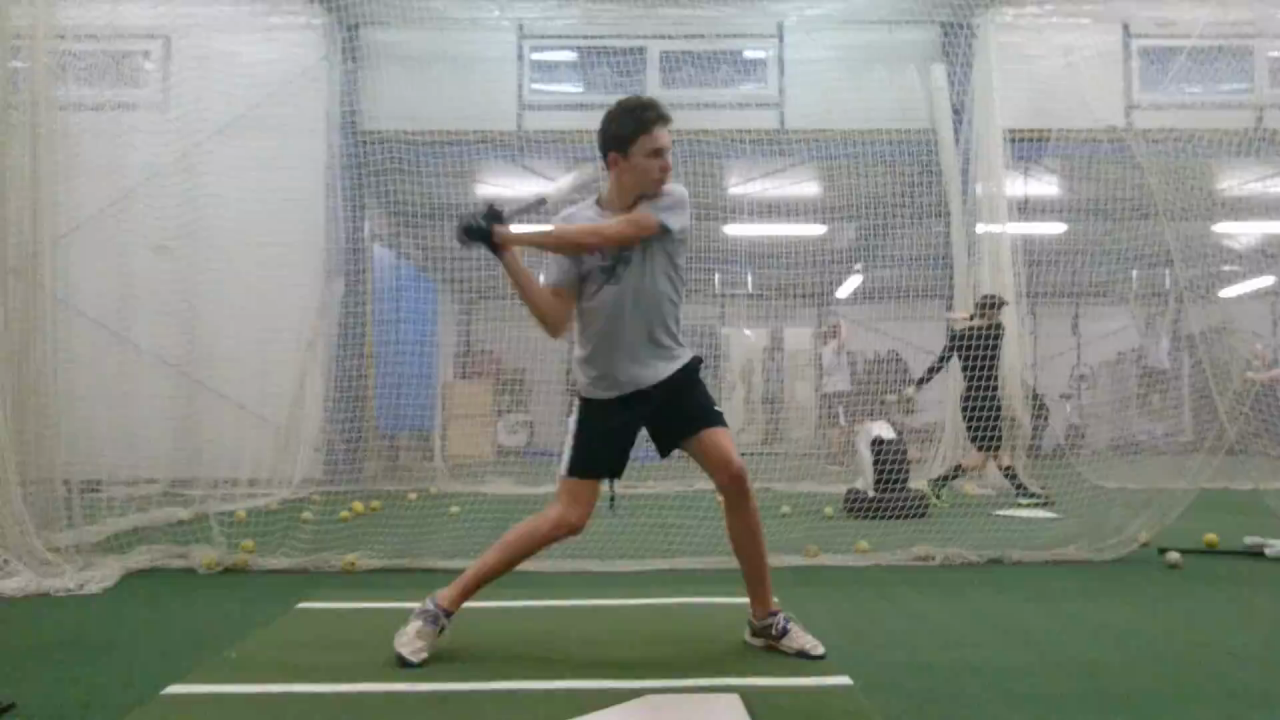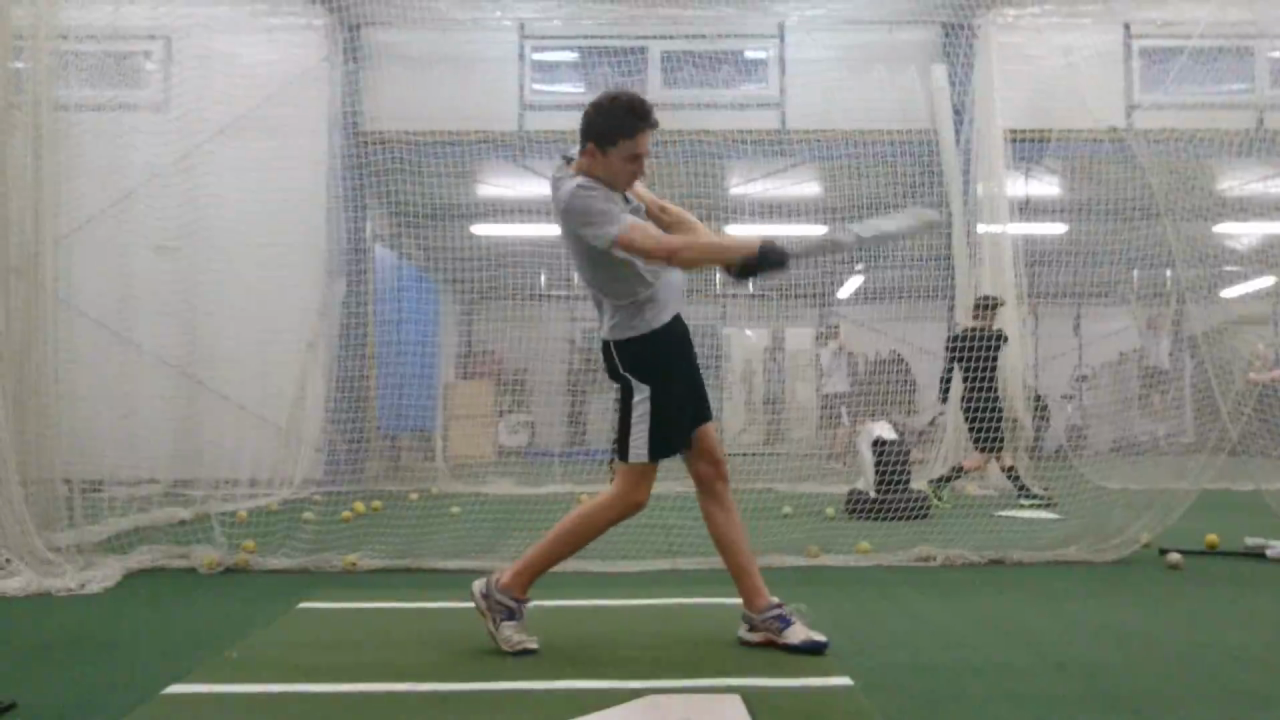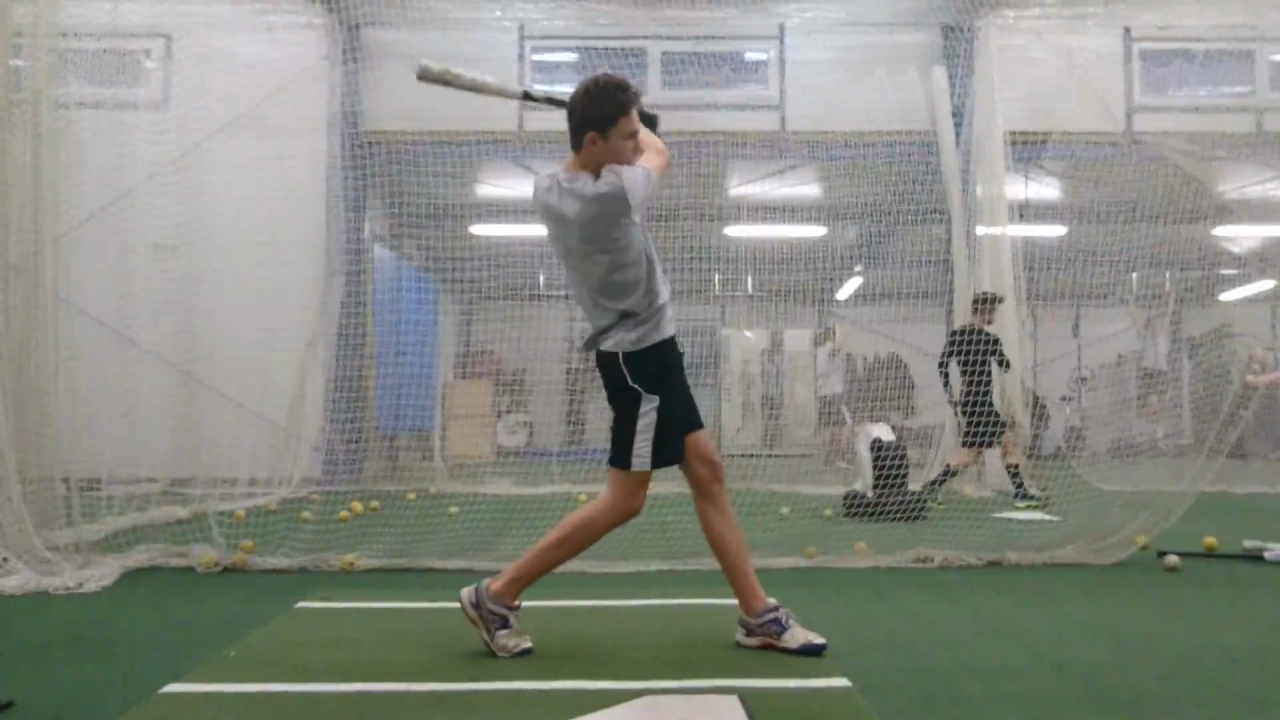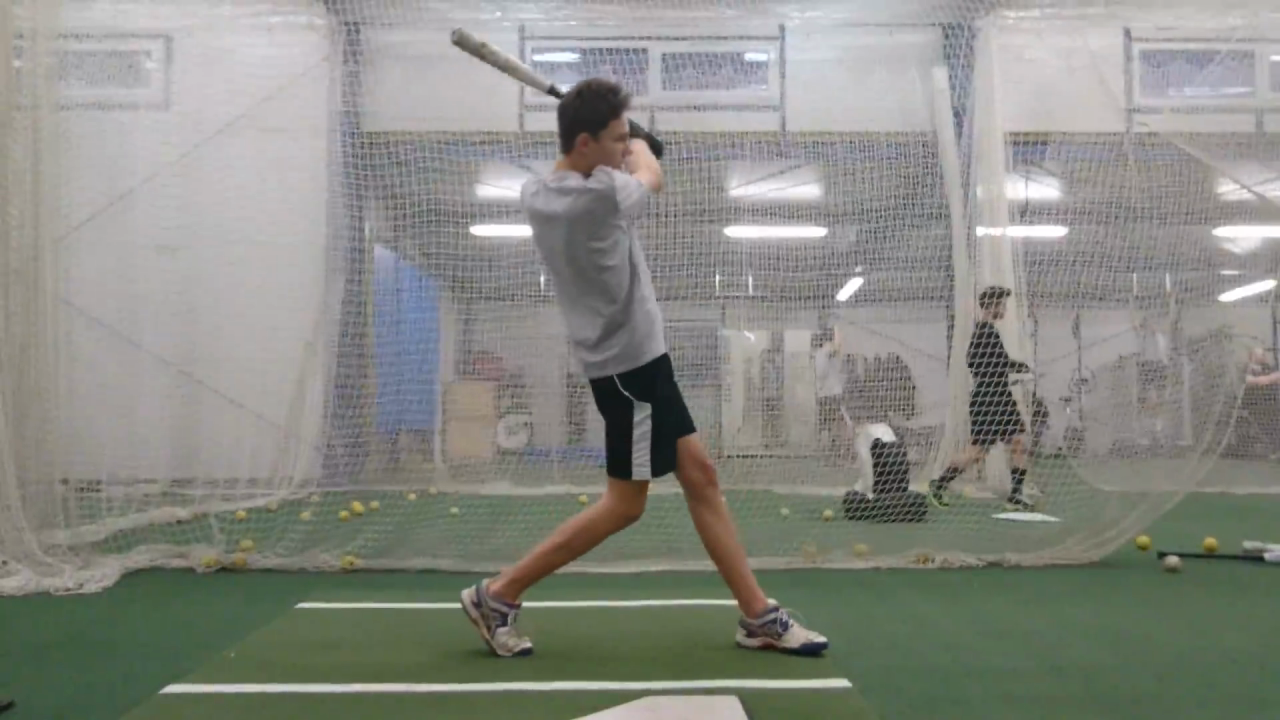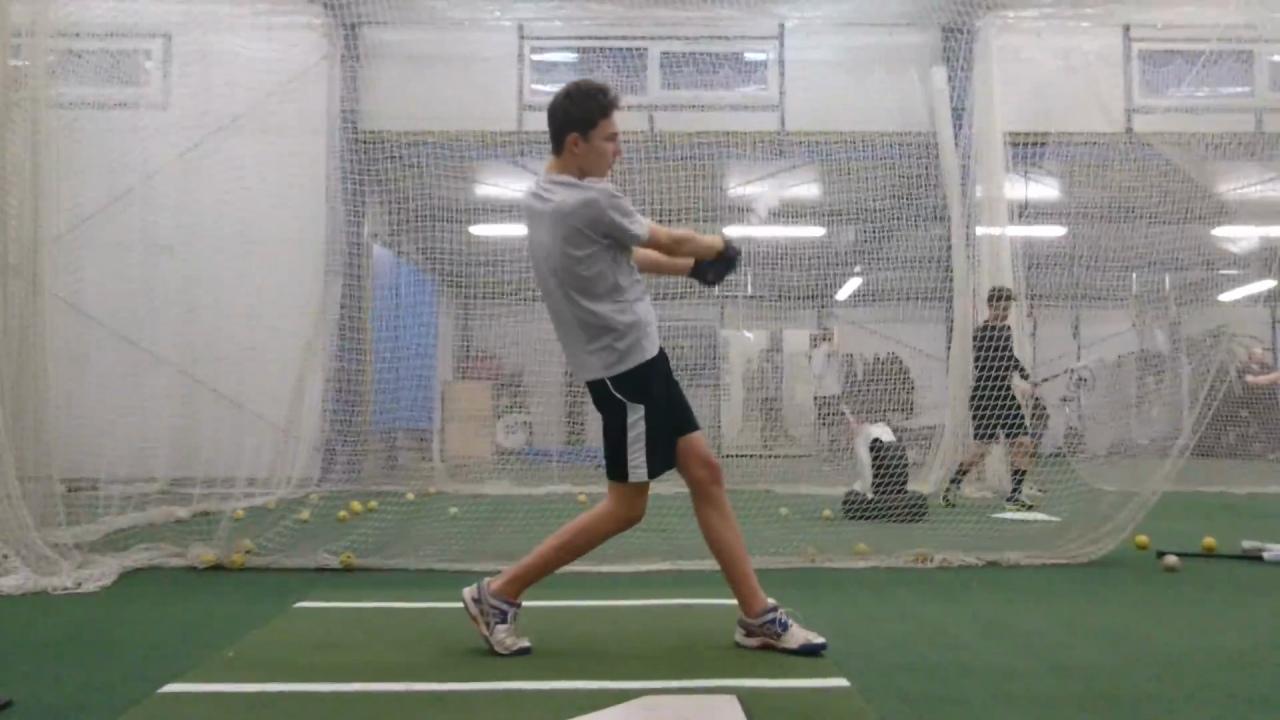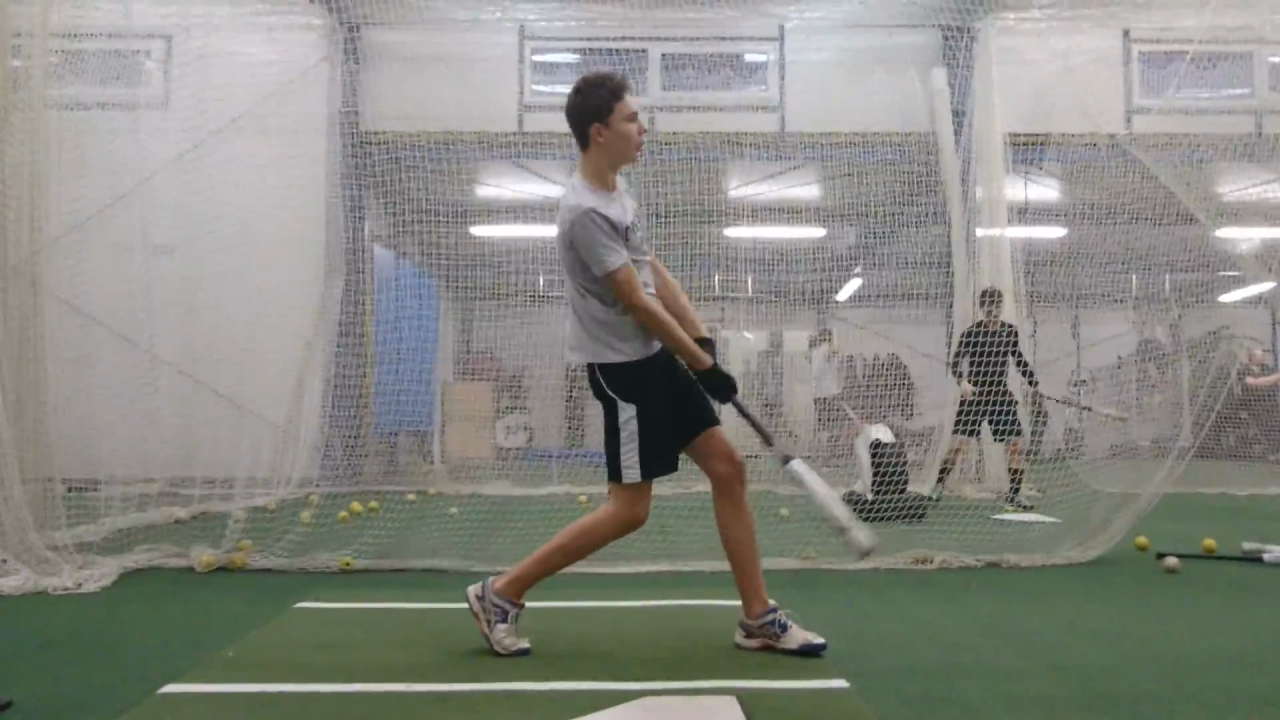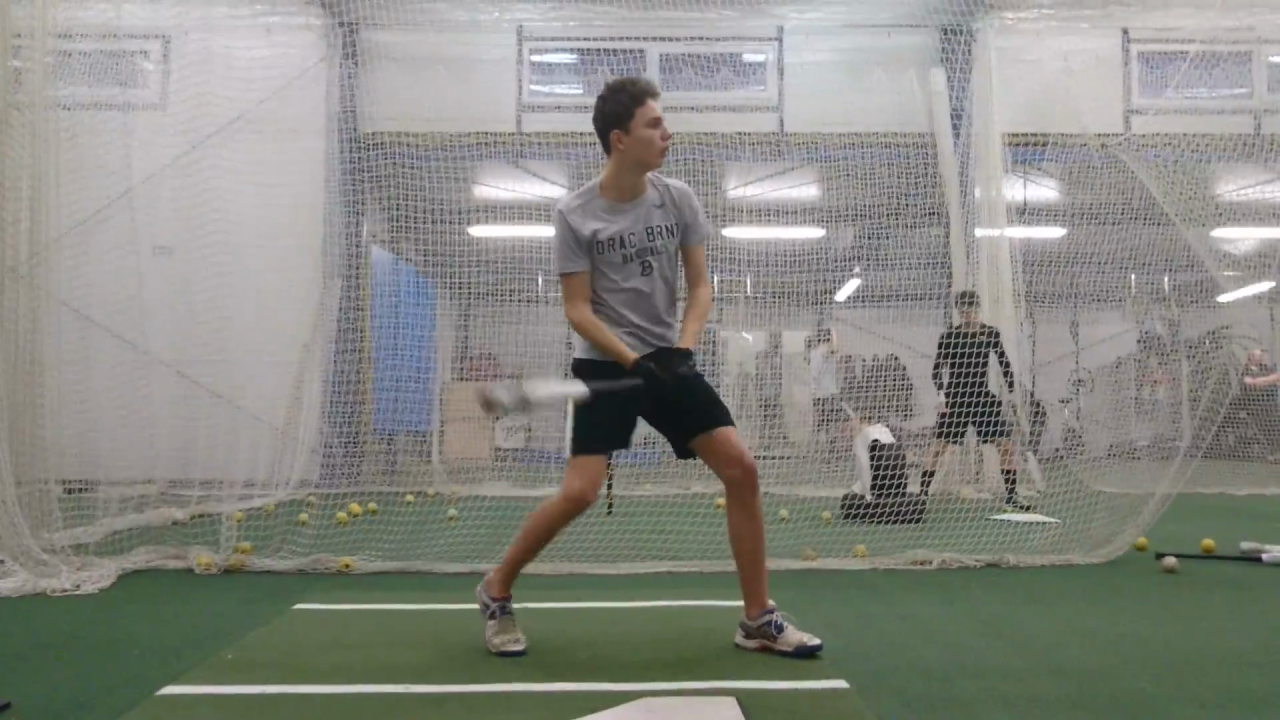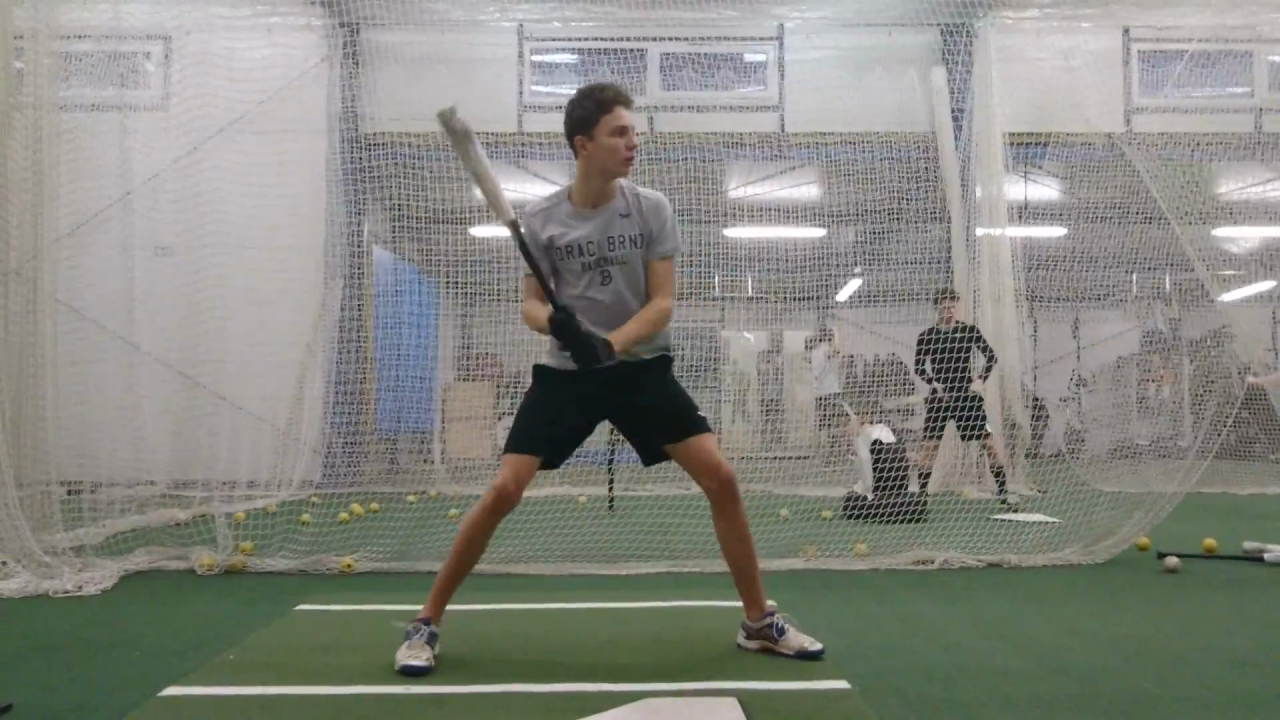
dt=0.2s
person 1, frame 1
left shoulder: (672, 201)
right shoulder: (576, 227)
left elbow: (604, 234)
right elbow: (555, 322)
left wrist: (514, 238)
right wrist: (507, 253)
left hip: (670, 371)
right hip: (608, 388)
left knee: (732, 475)
right knee: (568, 516)
left ankle: (767, 617)
right ankle: (440, 606)
person 1, frame 2
left shoulder: (590, 172)
right shoulder: (579, 197)
left elbow: (655, 209)
right elbow: (663, 251)
left wrist: (728, 250)
right wrist: (749, 251)
left hip: (660, 337)
right hip: (644, 346)
left knee: (711, 469)
right knee: (629, 492)
left ankle: (762, 612)
right ankle: (505, 589)
person 1, frame 3
left shoulder: (547, 190)
right shoulder: (612, 192)
right elbow: (657, 156)
right wrist: (646, 133)
left hip: (636, 350)
right hip: (640, 351)
left knee: (708, 473)
right knee: (624, 497)
left ankle: (759, 615)
right ankle: (495, 595)
person 1, frame 4
left shoulder: (535, 194)
right shoulder: (601, 192)
right elbow: (649, 172)
left wrist: (625, 149)
right wrist: (639, 145)
left hip: (631, 357)
right hip: (631, 361)
left knee: (700, 475)
right knee: (625, 502)
left ankle: (759, 615)
right ankle: (496, 594)
person 1, frame 5
left shoulder: (542, 197)
right shoulder: (590, 200)
right elbow: (664, 242)
left wrist: (693, 265)
right wrist: (718, 247)
left hip: (636, 359)
right hip: (624, 366)
left knee: (705, 472)
right knee: (626, 506)
left ankle: (757, 615)
right ankle: (497, 593)
person 1, frame 6
left shoulder: (618, 192)
right shoulder: (583, 209)
right elbow: (638, 303)
left wrist: (700, 335)
right wrist: (704, 365)
left hip: (661, 353)
right hip: (622, 363)
left knee: (729, 467)
right knee: (629, 512)
left ankle: (758, 618)
right ankle: (501, 594)
person 1, frame 7
left shoulder: (680, 199)
right shoulder: (574, 214)
left elbow: (700, 285)
right elbow: (578, 310)
left wrist: (678, 352)
right wrist: (635, 363)
left hip: (671, 359)
right hip: (606, 362)
left knee: (743, 472)
right knee: (579, 492)
left ankle: (760, 620)
right ankle: (495, 597)
person 1, frame 8
left shoulder: (652, 208)
right shoulder: (541, 217)
left elbow: (662, 303)
right elbow: (532, 306)
left wrist: (611, 344)
right wrist: (556, 329)
left hip: (638, 367)
right hip: (562, 373)
left knee: (720, 478)
right knee: (501, 493)
left ankle: (760, 619)
right ankle: (427, 622)
person 2, frame 1
left shoulder: (957, 336)
right shoulder: (996, 331)
left elbow: (938, 364)
left wrist: (916, 386)
right wrist: (970, 320)
left hip: (970, 400)
right hip: (985, 401)
left knee: (997, 448)
right knee: (981, 457)
left ankle: (1021, 491)
right ankle: (938, 483)
person 2, frame 2
left shoulder: (954, 339)
right shoulder: (995, 336)
left elbow: (947, 372)
left wrist: (943, 398)
right wrist: (986, 328)
left hip: (970, 401)
right hip: (986, 403)
left knee: (999, 449)
right knee: (983, 457)
left ankle: (1024, 491)
right ankle: (938, 483)
person 2, frame 3
left shoulder: (957, 334)
right shoulder: (990, 338)
left elbow: (942, 364)
right elbow: (1004, 366)
left wrist: (948, 392)
left hip: (973, 398)
right hip: (978, 401)
left knee: (1007, 441)
right knee: (972, 453)
left ankle: (1022, 492)
right ankle: (932, 485)
person 2, frame 4
left shoulder: (982, 330)
right shoulder: (989, 332)
left elbow: (971, 362)
right elbow: (1005, 364)
right wrist: (1024, 367)
left hip: (1001, 398)
right hip: (987, 400)
left knee: (1021, 442)
right knee: (978, 451)
left ankle: (1015, 495)
right ankle: (938, 486)
person 2, frame 5
left shoulder: (1006, 329)
right shoulder: (983, 331)
right elbow: (982, 364)
left wrist: (1025, 376)
right wrist: (1017, 381)
left hip: (1005, 395)
right hip: (985, 395)
left knee: (1025, 444)
right knee: (983, 448)
left ankle: (1014, 495)
right ankle: (954, 483)
person 2, frame 6
left shoulder: (1010, 330)
right shoulder: (971, 333)
left elbow: (1018, 357)
right elbow: (956, 361)
left wrist: (1033, 386)
right wrist: (962, 381)
left hip: (1000, 394)
right hip: (973, 394)
left knee: (1015, 444)
right knee: (959, 443)
left ankle: (1014, 496)
right ankle: (938, 487)
person 2, frame 7
left shoulder: (991, 333)
right shoulder: (948, 337)
left elbow: (1003, 361)
right elbow: (936, 369)
left wrist: (1011, 391)
right wrist: (942, 393)
left hip: (982, 397)
right hip: (954, 399)
left knee: (1005, 444)
right knee: (939, 447)
left ankle: (1012, 497)
right ankle: (922, 496)
person 2, frame 8
left shoulder: (970, 330)
right shoulder: (926, 336)
left elbow: (991, 356)
right elbow: (919, 368)
left wrist: (981, 378)
right wrist: (935, 384)
left hip: (966, 395)
right hip: (939, 396)
left knee: (988, 442)
right knee: (929, 444)
left ankle: (1003, 493)
